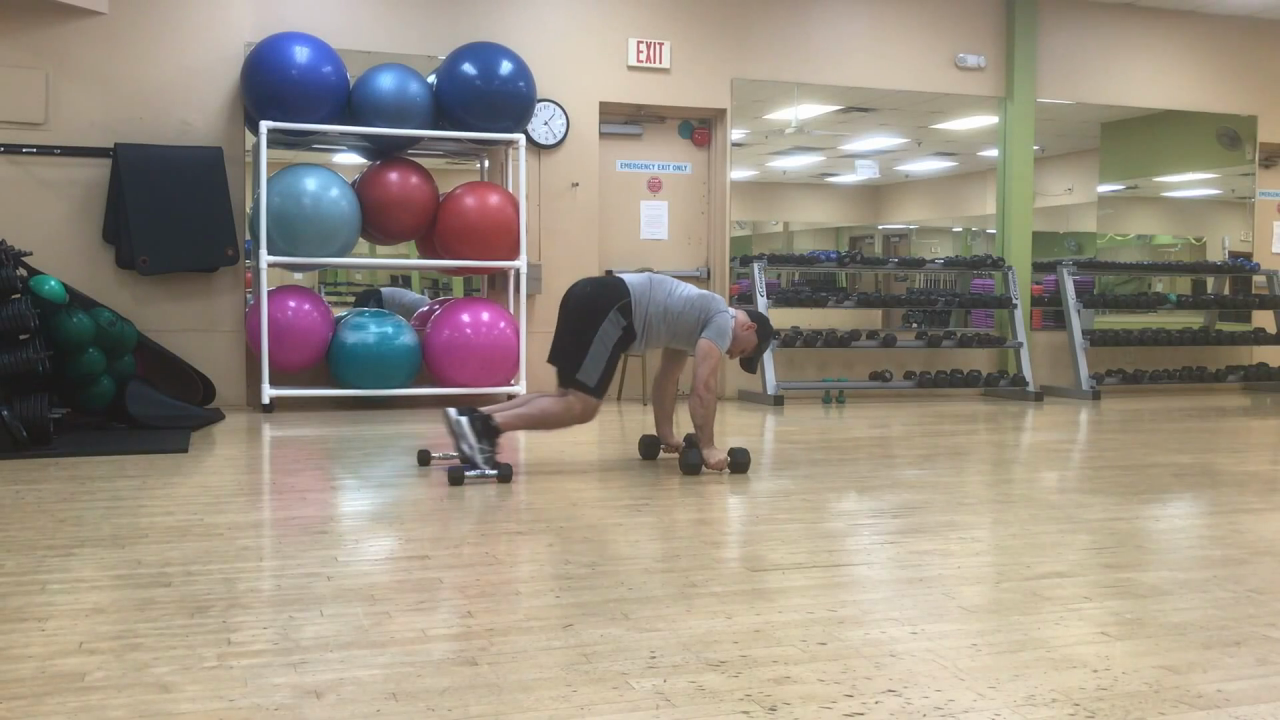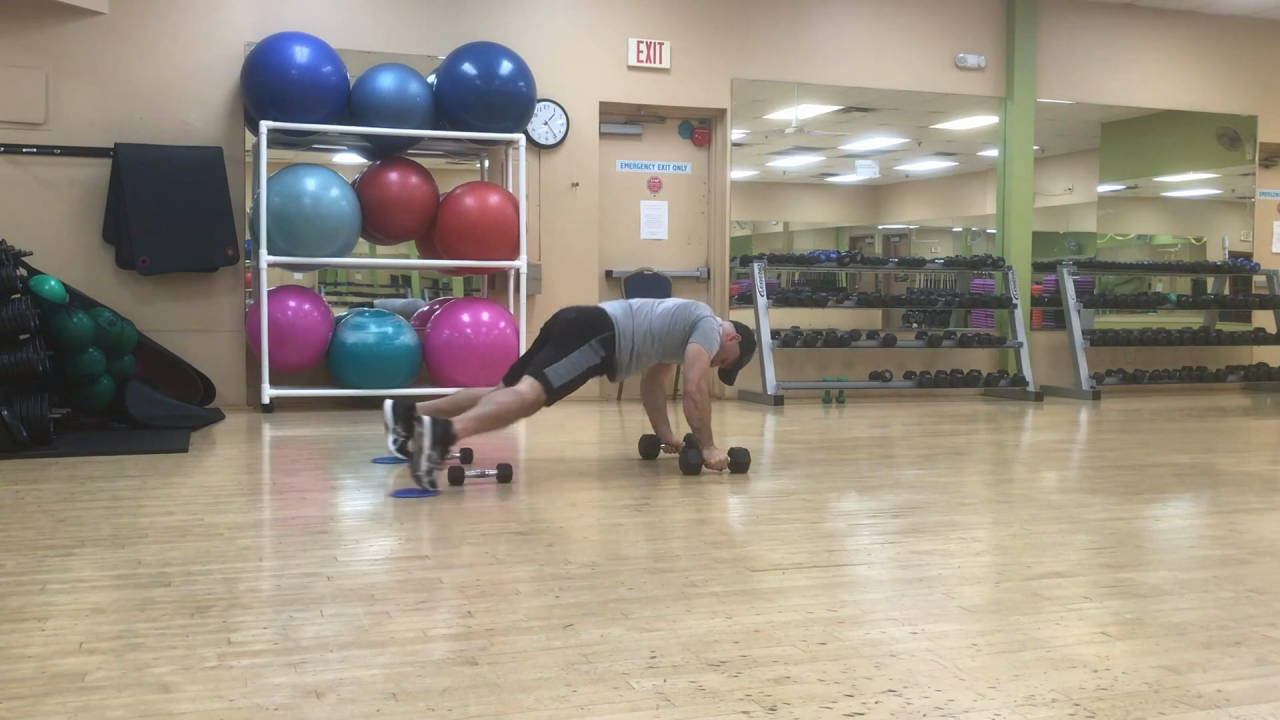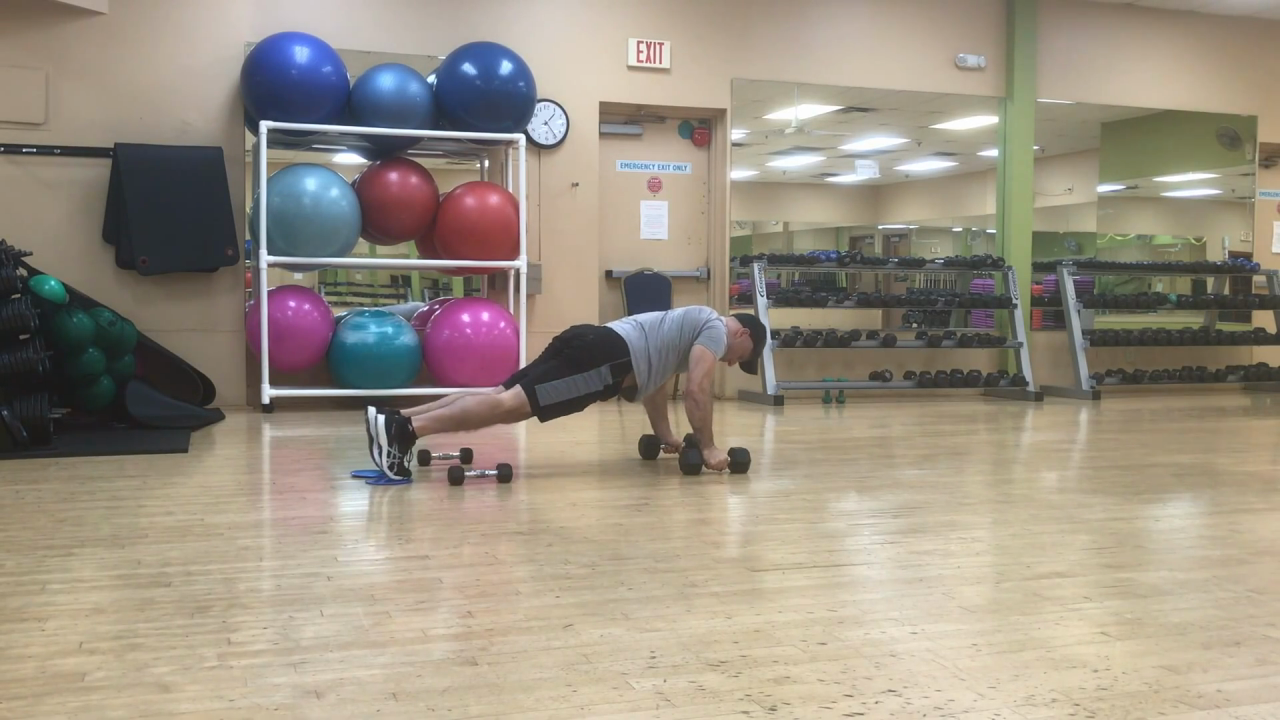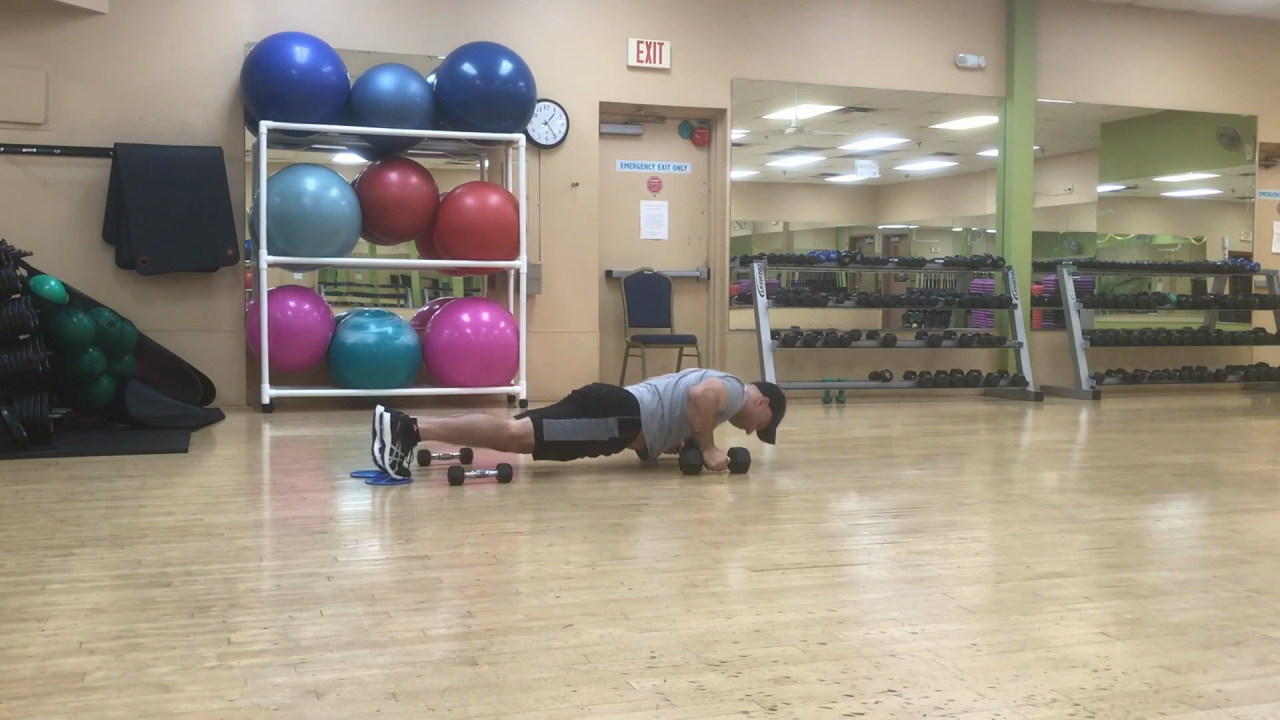
dt=0.7s
person 1, frame 1
left shoulder: (699, 321)
right shoulder: (722, 321)
left elbow: (665, 379)
right elbow: (703, 386)
left wrist: (665, 436)
right wrist: (708, 447)
left hip: (592, 299)
right hip: (609, 306)
left knee: (571, 396)
right knee: (580, 407)
left ankle: (475, 418)
right ankle: (485, 424)
person 1, frame 2
left shoulder: (688, 324)
right shoulder: (708, 327)
left elbow: (652, 382)
right elbow: (694, 390)
left wrist: (666, 436)
right wrist: (707, 447)
left hip: (582, 325)
right hip: (598, 334)
left knee: (507, 392)
right knee: (529, 394)
left ankle: (408, 413)
right ankle: (445, 432)
person 1, frame 3
left shoulder: (694, 326)
right shoulder: (716, 330)
left elbow: (655, 378)
right elbow: (697, 390)
left wrist: (666, 436)
right wrist: (707, 447)
left hip: (592, 344)
right hip: (607, 357)
left knee: (498, 395)
right knee: (511, 404)
left ankle: (396, 419)
right ankle: (405, 429)
person 1, frame 4
left shoulder: (716, 384)
right shoulder: (734, 392)
left elbow: (654, 380)
right elbow: (700, 396)
left wrist: (669, 435)
right wrist: (706, 449)
left hip: (616, 408)
right hip: (621, 418)
left knee: (515, 431)
right knee: (516, 433)
left ankle: (404, 426)
right ankle: (410, 429)
